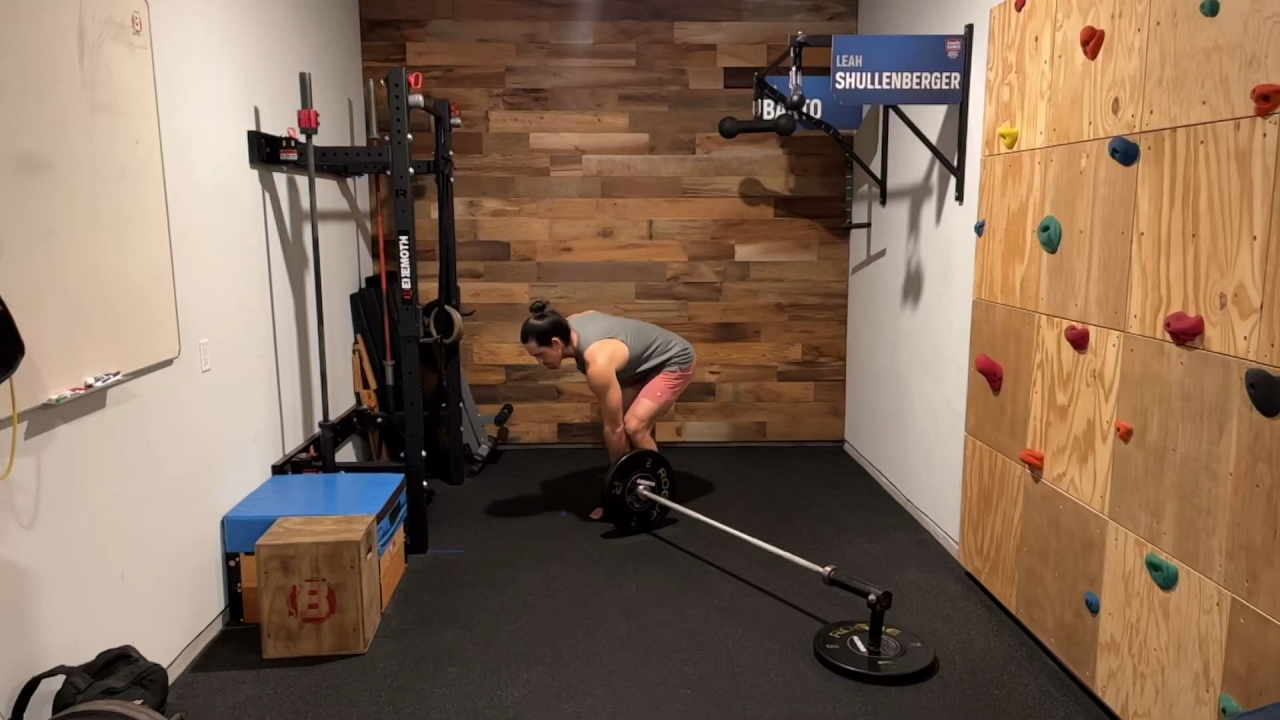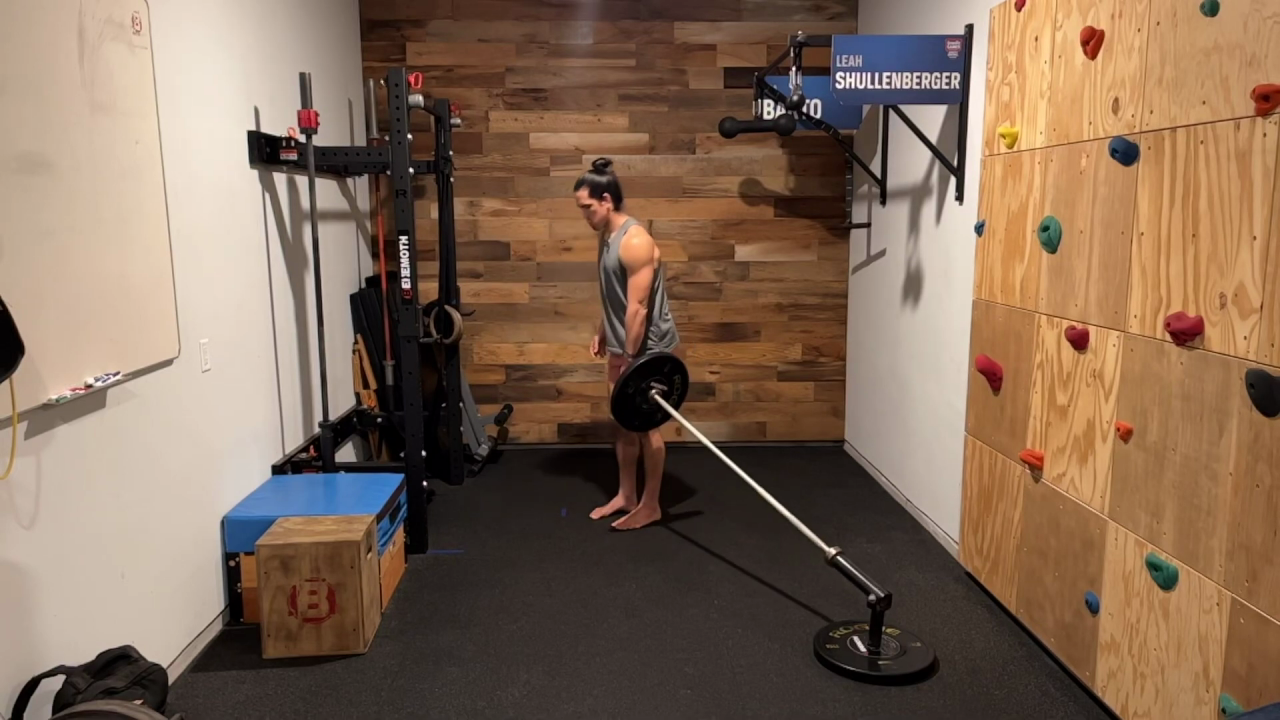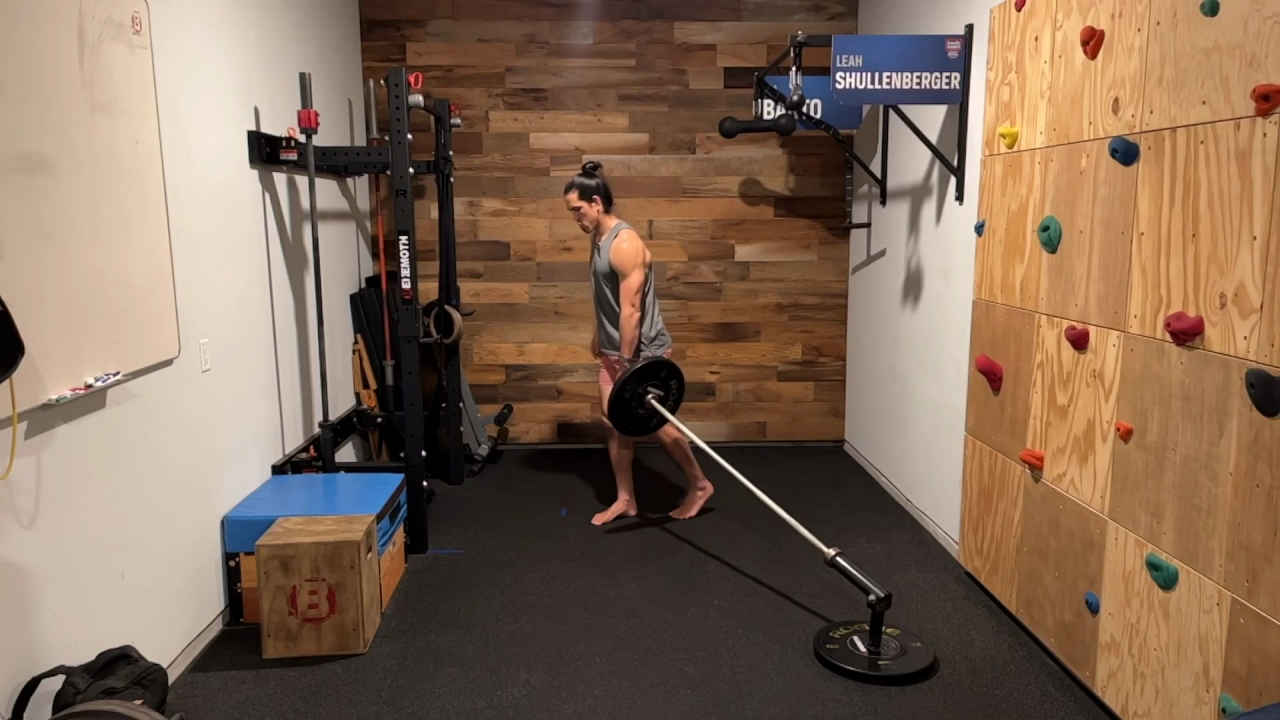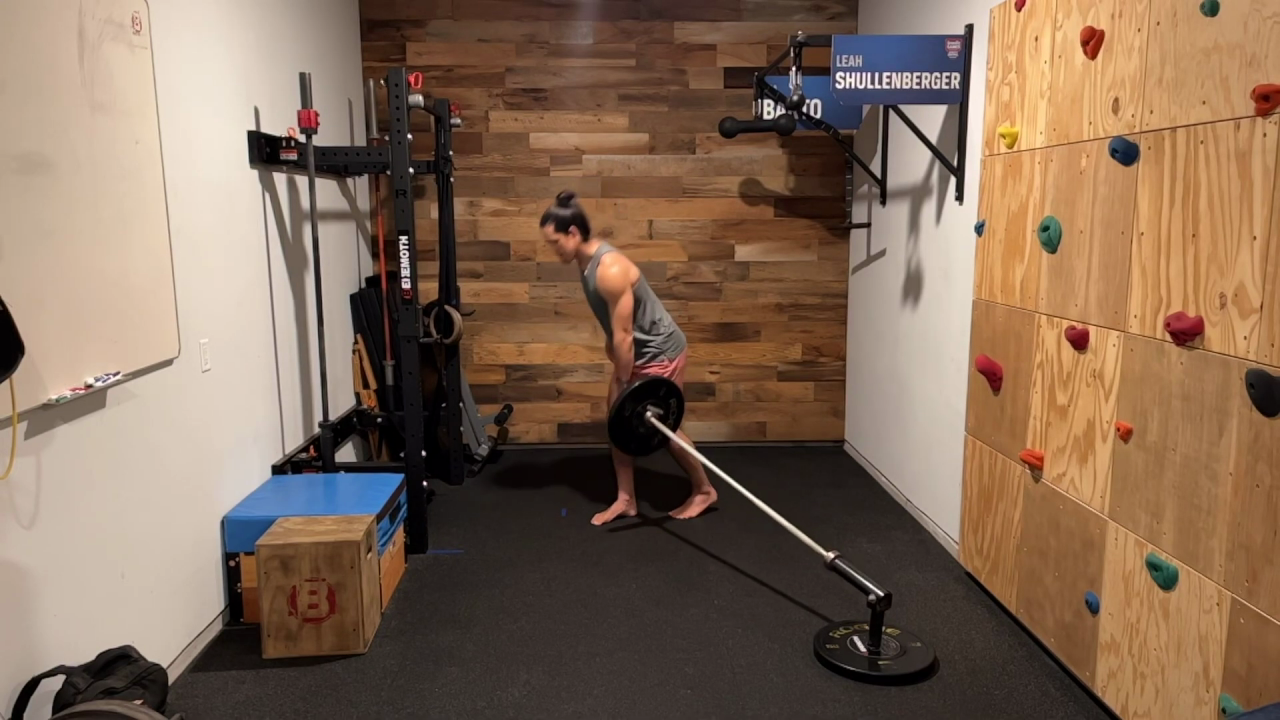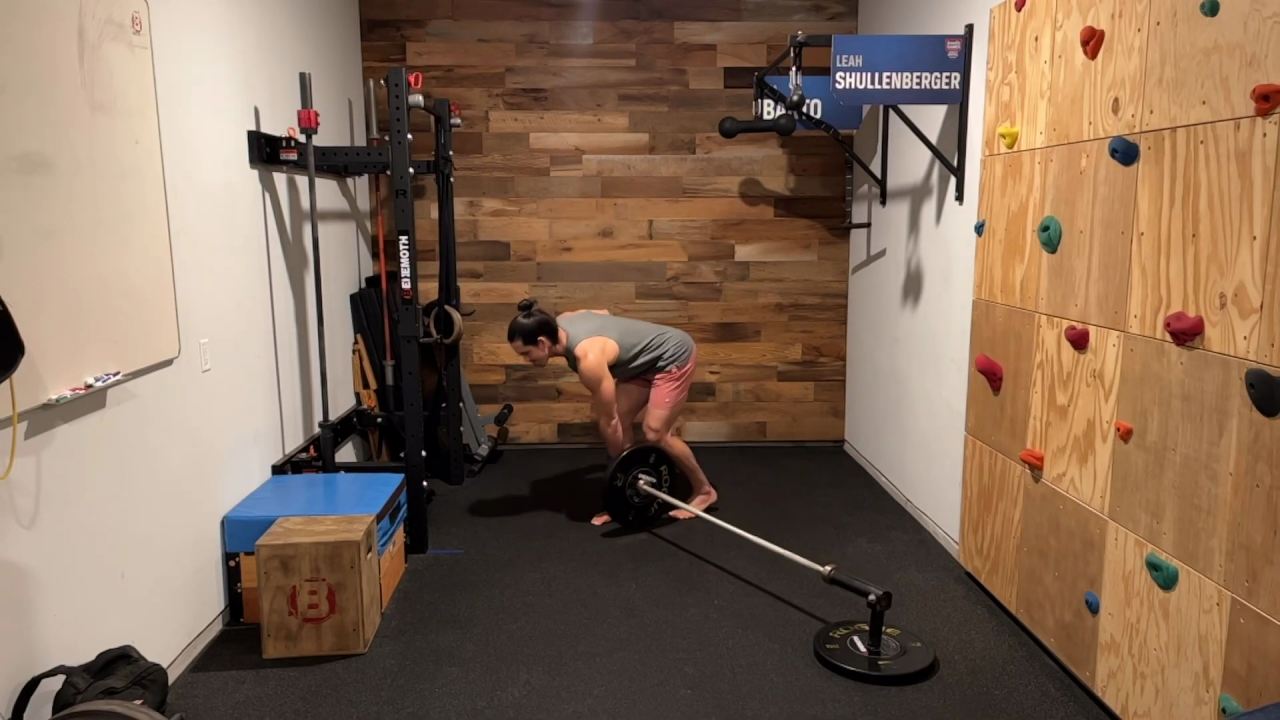
dt=1s
person 1, frame 1
left shoulder: (598, 363)
right shoulder: (571, 325)
left elbow: (614, 428)
left hip: (675, 361)
right hip: (649, 360)
left knee: (634, 425)
right knee: (612, 420)
person 1, frame 2
left shoulder: (635, 241)
right shoulder: (606, 235)
left elbow: (639, 308)
left wrist: (632, 361)
right wrist: (601, 332)
left hip: (650, 348)
right hip: (623, 346)
left knee: (645, 425)
right knee: (623, 422)
left ankle: (650, 505)
right ankle: (626, 495)
person 1, frame 3
left shoulder: (625, 244)
right shoulder: (598, 238)
left elbow: (631, 310)
left wrist: (628, 364)
right wrist: (599, 335)
left hip: (642, 351)
right hip: (614, 349)
right knee: (614, 424)
left ankle: (699, 485)
right ankle: (625, 499)
person 1, frame 4
left shoulder: (611, 269)
right shoulder: (586, 260)
left elbow: (624, 333)
left wrist: (625, 385)
left hip: (659, 352)
right hip: (633, 353)
left ankle: (704, 490)
right ankle: (625, 500)
person 1, frame 5
left shoulder: (588, 359)
right shoulder: (562, 322)
left elbow: (608, 421)
right elbow: (604, 312)
left hip: (673, 357)
right hip: (646, 359)
left knee: (655, 433)
right knee: (621, 419)
left ankle: (704, 491)
